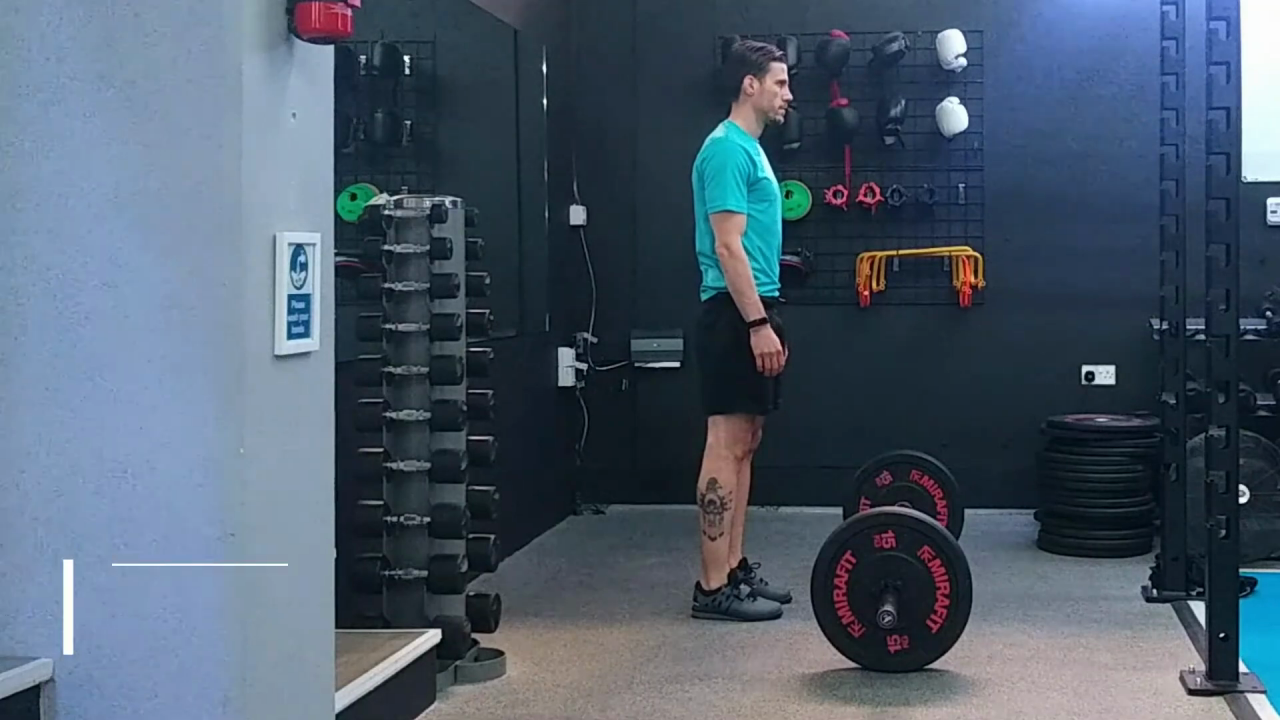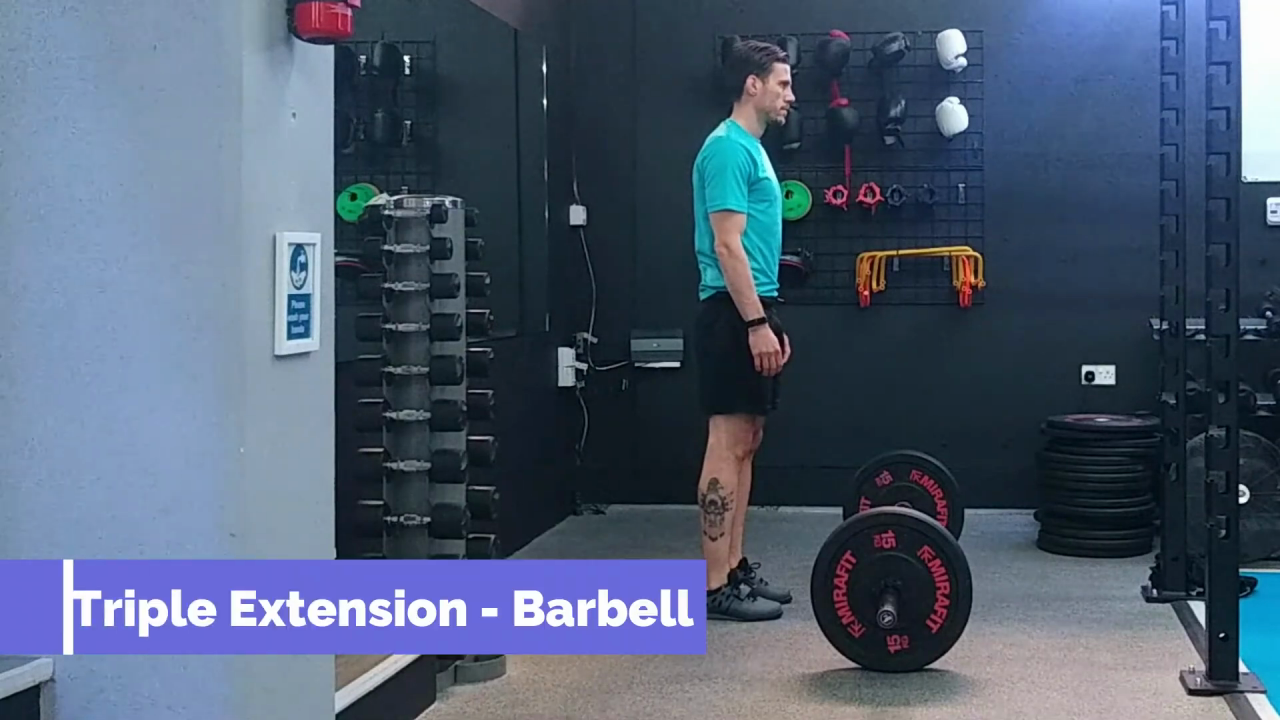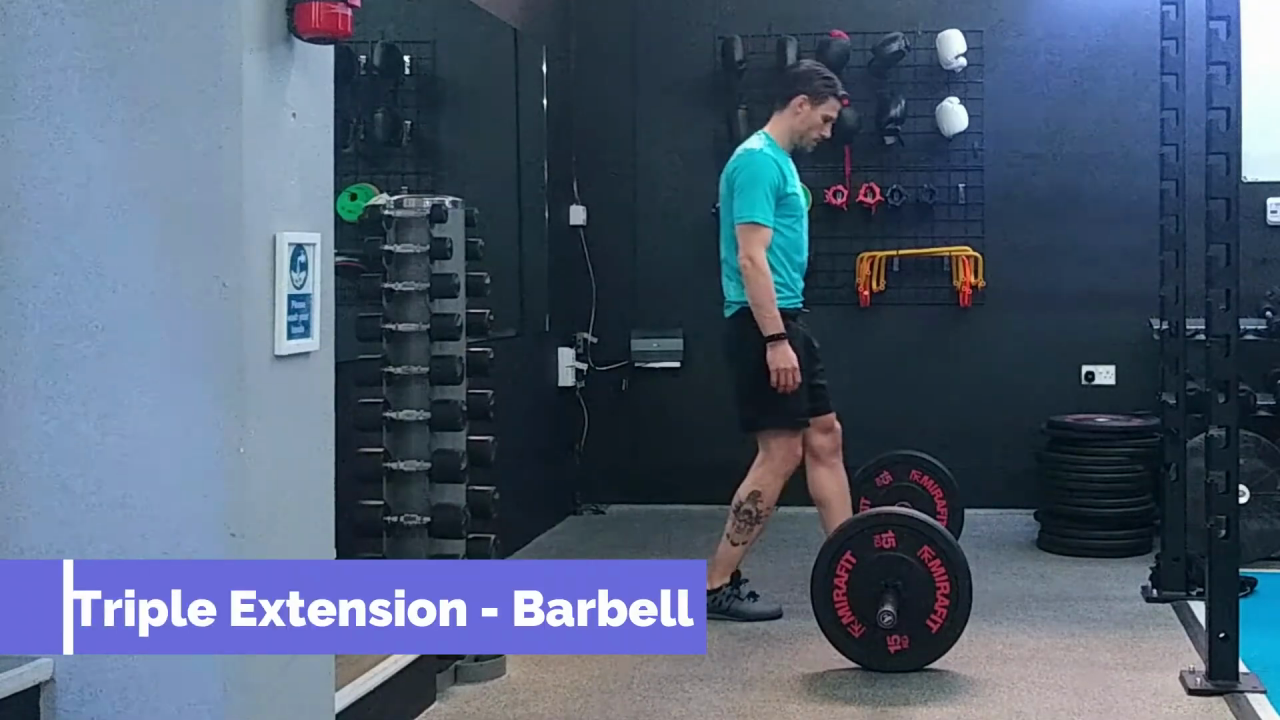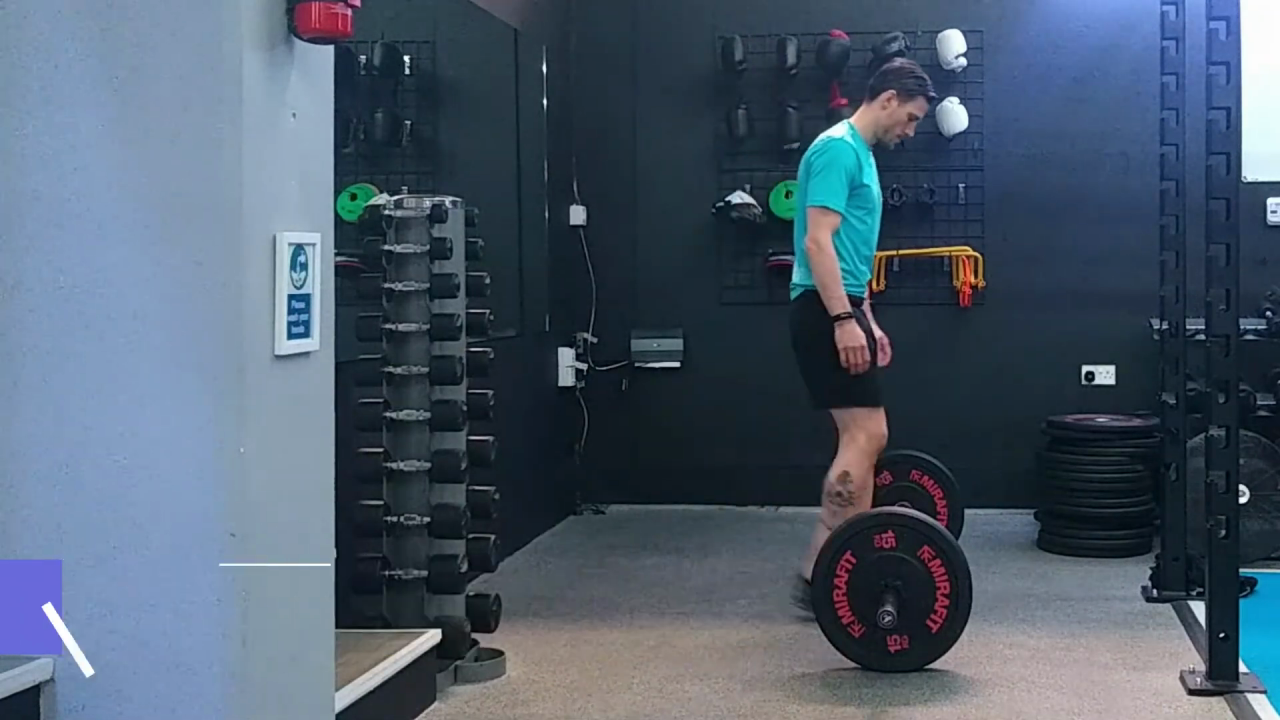
dt=0.5s
person 1, frame 1
left shoulder: (749, 149)
right shoulder: (727, 149)
right elbow: (728, 246)
left wrist: (765, 320)
right wrist: (758, 323)
left hip: (751, 312)
right hip: (736, 315)
left knee: (744, 444)
right knee: (727, 445)
left ankle: (735, 568)
right ankle: (714, 586)
person 1, frame 2
left shoulder: (751, 147)
right shoulder: (728, 147)
right elbow: (728, 246)
left wrist: (769, 320)
right wrist: (756, 323)
left hip: (751, 312)
right hip: (733, 315)
left knee: (745, 445)
right knee: (728, 446)
left ankle: (734, 567)
right ankle: (714, 586)
person 1, frame 3
left shoulder: (778, 161)
right shoulder: (759, 161)
right elbow: (751, 260)
right wrist: (775, 340)
left hip: (785, 323)
right hip: (764, 327)
left knee: (825, 440)
right knee: (782, 454)
right ankle: (718, 585)
person 1, frame 4
left shoulder: (859, 153)
right shoulder: (837, 149)
right elbow: (818, 241)
left wrist: (868, 321)
right wrist: (843, 318)
left hip: (844, 308)
right hip: (827, 309)
left knee: (868, 435)
right knee: (866, 435)
right ankle: (822, 569)
